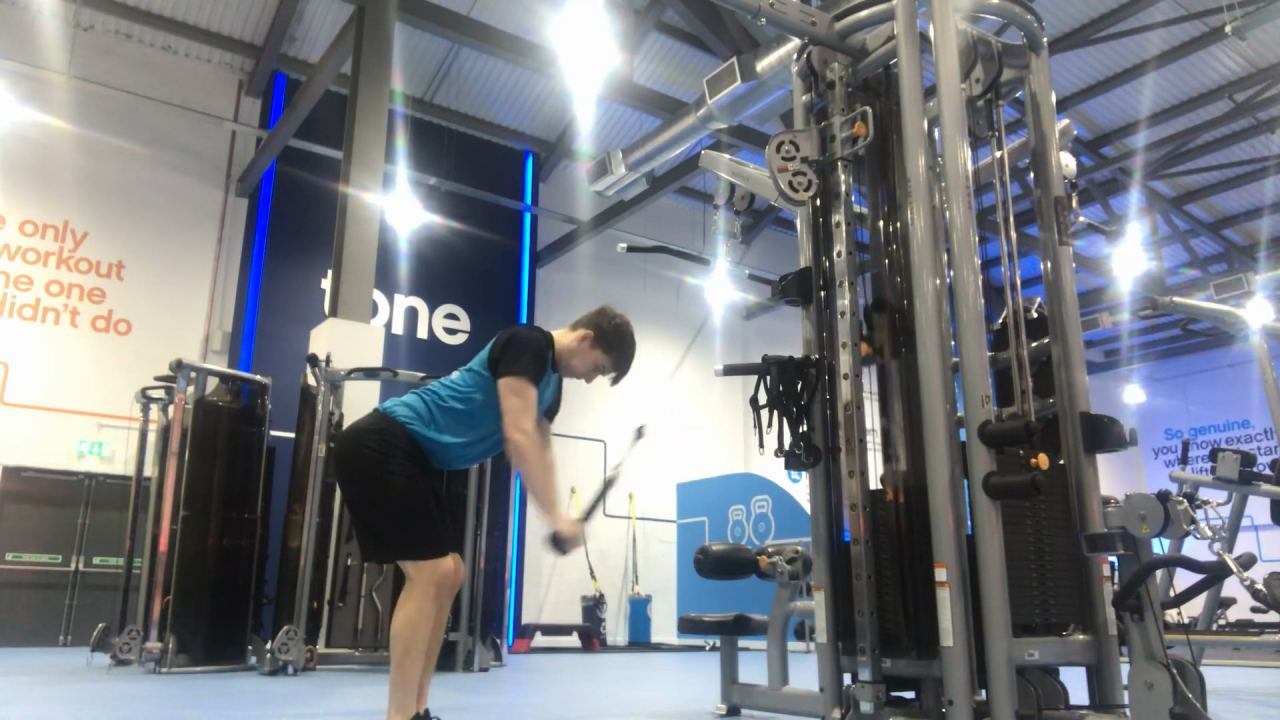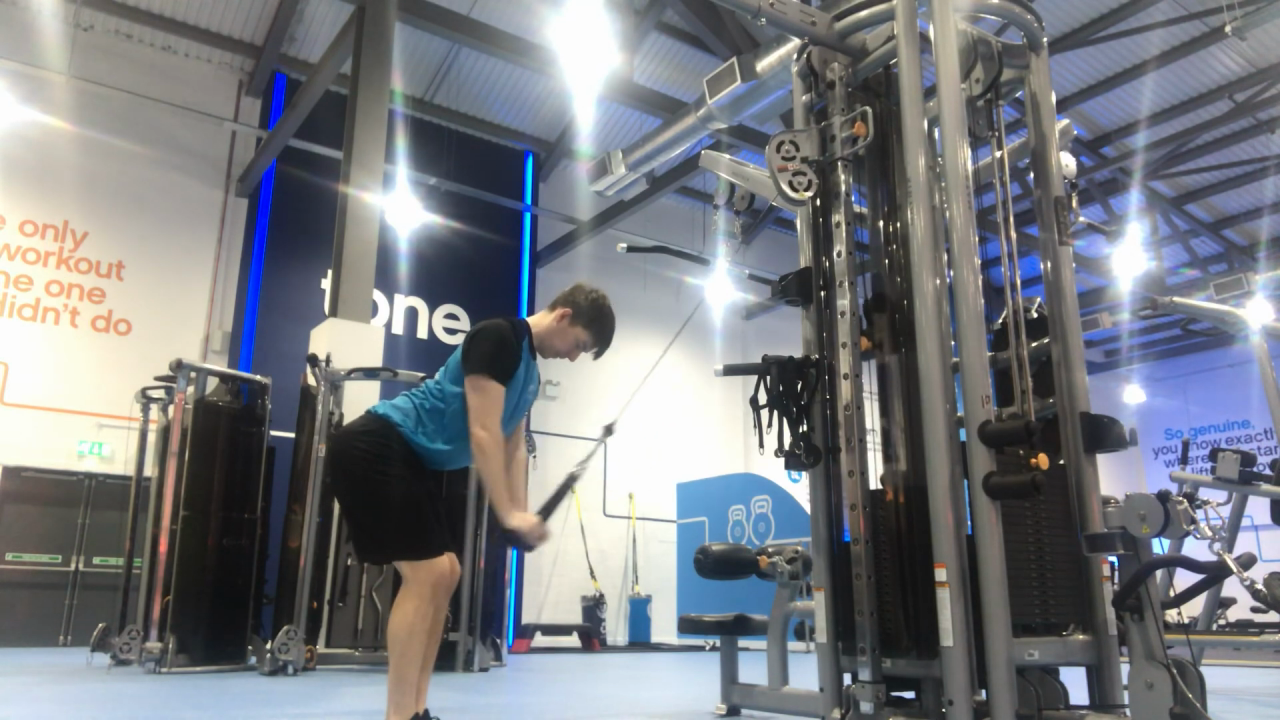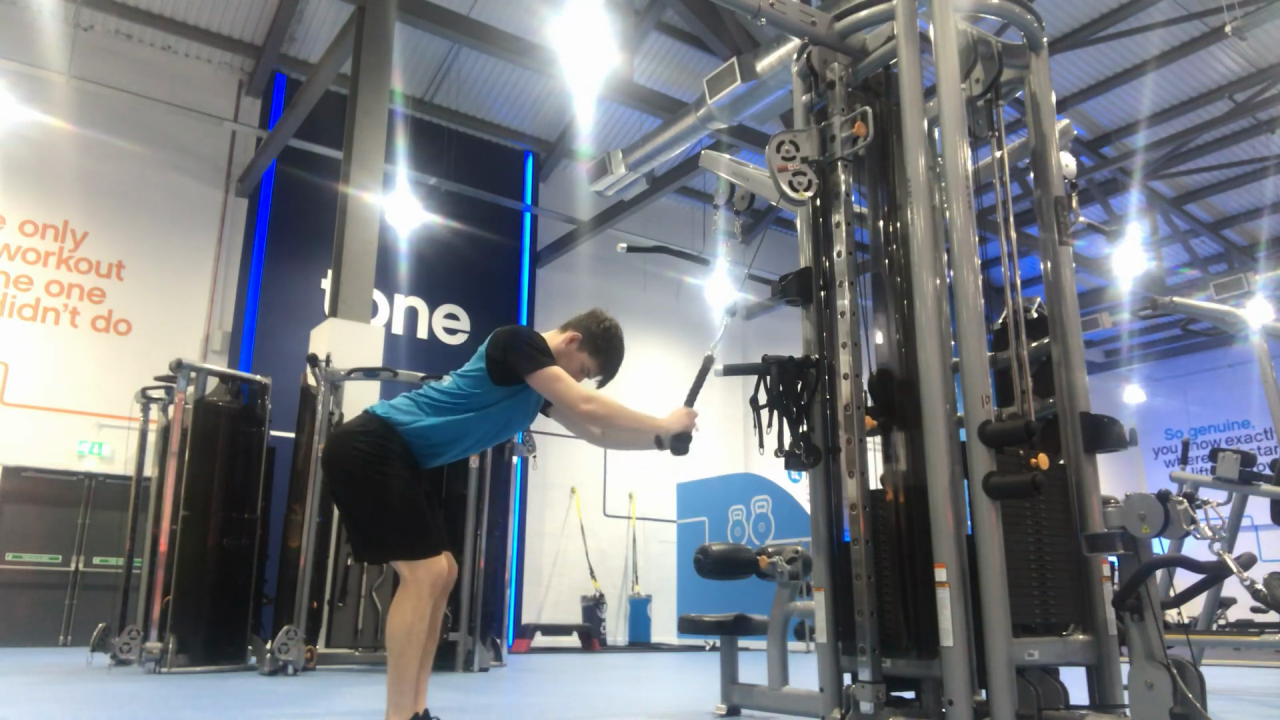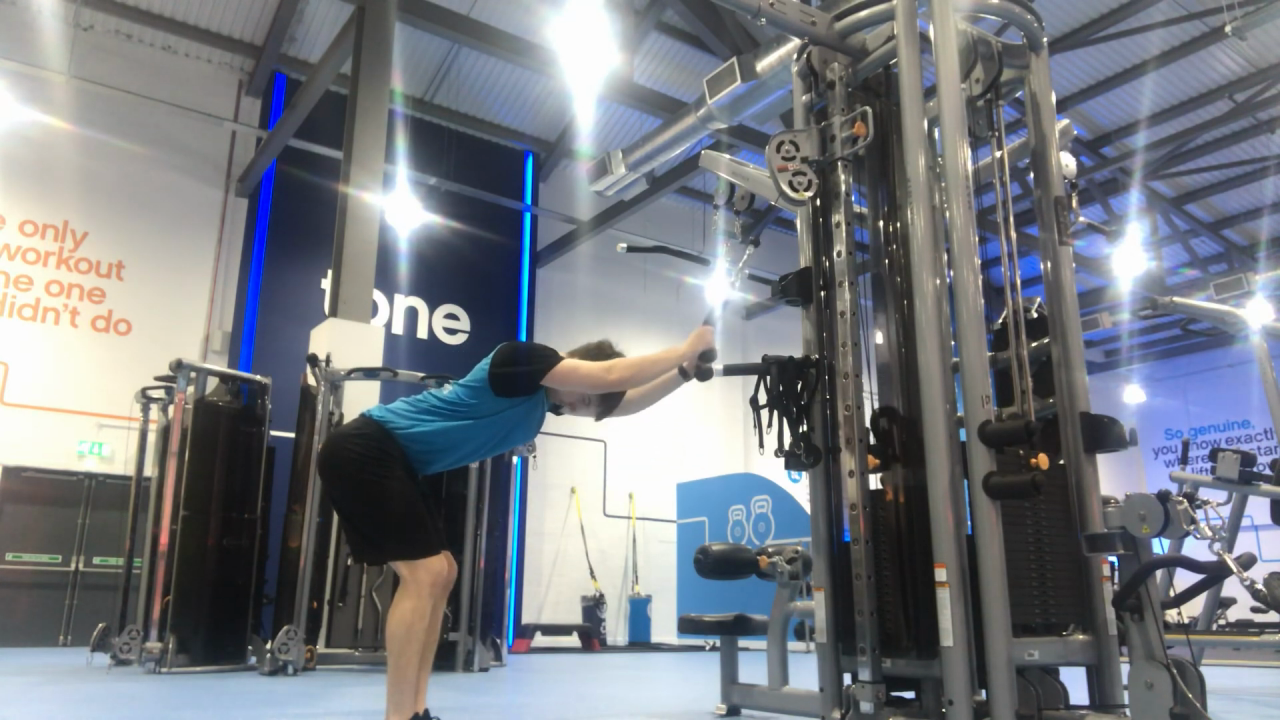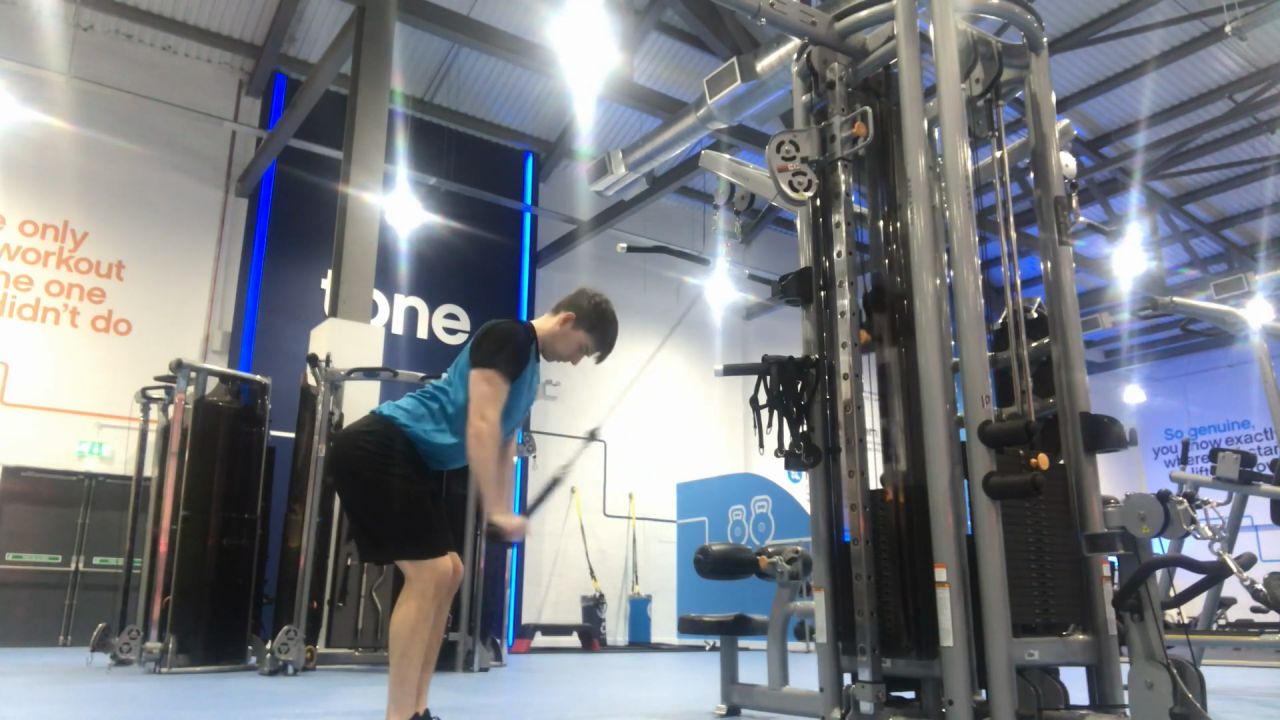
dt=1s
person 1, frame 1
left shoulder: (549, 382)
right shoulder: (525, 344)
left elbow: (540, 452)
right elbow: (518, 436)
left wrist: (557, 518)
right wrist: (555, 516)
left hip: (414, 457)
right hip: (380, 447)
left knee: (447, 574)
right knee: (432, 573)
person 1, frame 2
left shoulder: (530, 371)
right shoulder: (499, 337)
left elbow: (513, 446)
right elbow: (483, 430)
left wrist: (521, 510)
right wrist: (508, 513)
left hip: (413, 461)
right hip: (375, 449)
left knee: (444, 573)
right knee: (427, 573)
person 1, frame 3
left shoulder: (540, 379)
right shoulder: (518, 342)
left elbow: (594, 430)
right elbow: (586, 408)
left wrist: (659, 437)
right wrist: (664, 425)
left hip: (395, 456)
right hip: (369, 449)
left knee: (441, 573)
right knee: (424, 573)
person 1, frame 4
left shoulder: (544, 389)
right shoulder: (521, 359)
left elbow: (623, 401)
right elbow: (612, 377)
left wrist: (685, 371)
right wrist: (686, 349)
left hip: (387, 458)
right hip: (365, 450)
left knee: (439, 573)
right knee: (424, 574)
person 1, frame 5
left shoulder: (531, 368)
right shoulder: (507, 336)
left elbow: (503, 443)
right elbow: (481, 424)
left wrist: (505, 510)
right wrist: (497, 510)
left hip: (410, 459)
right hip: (378, 449)
left knee: (446, 575)
right knee: (430, 573)
